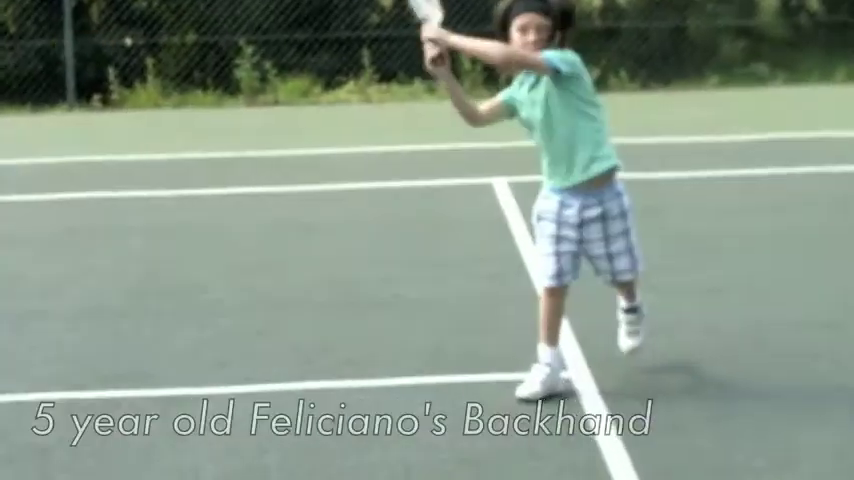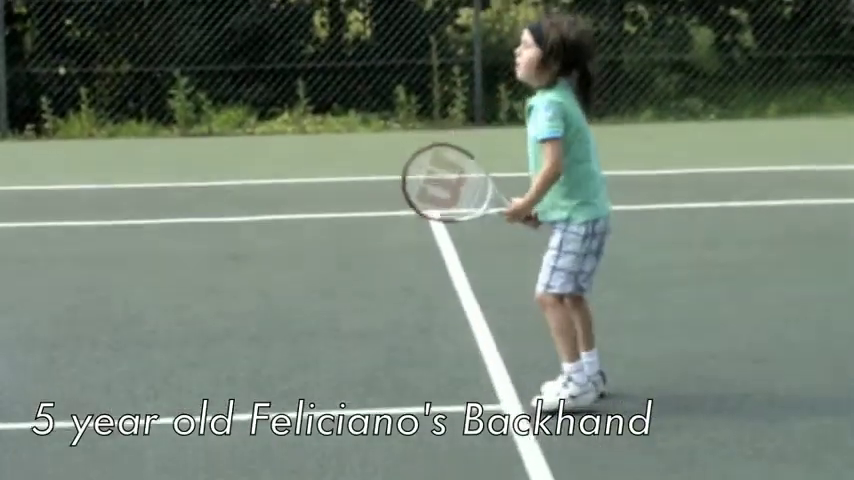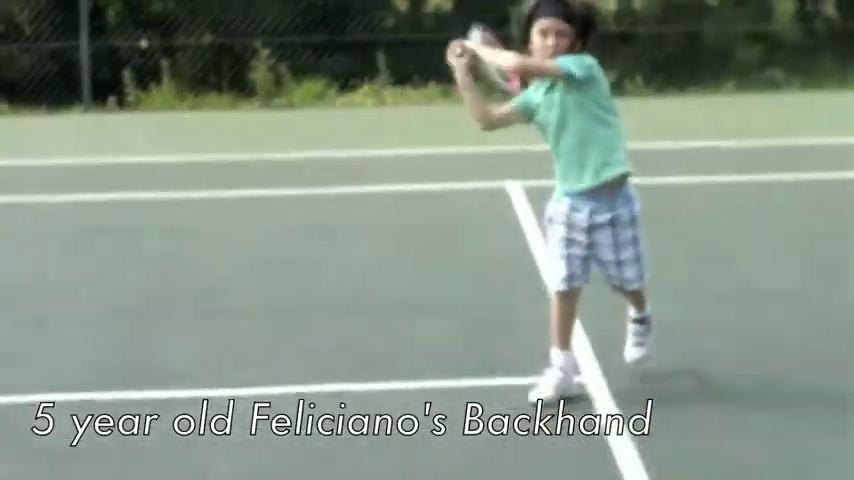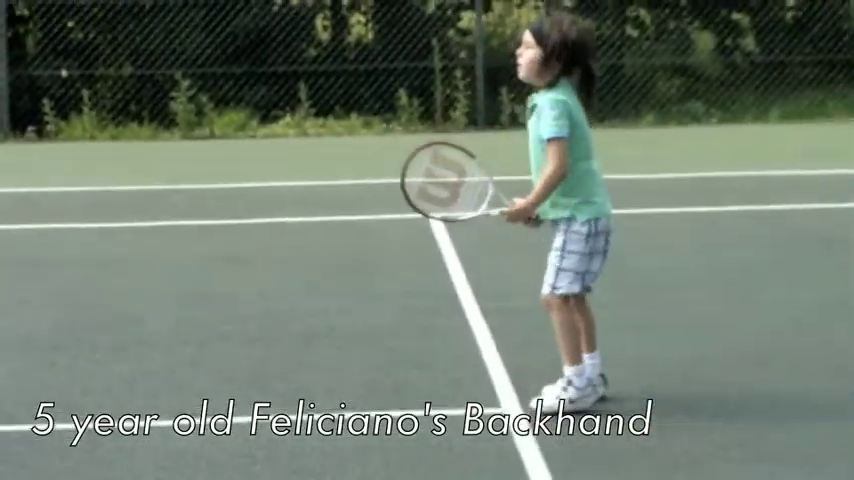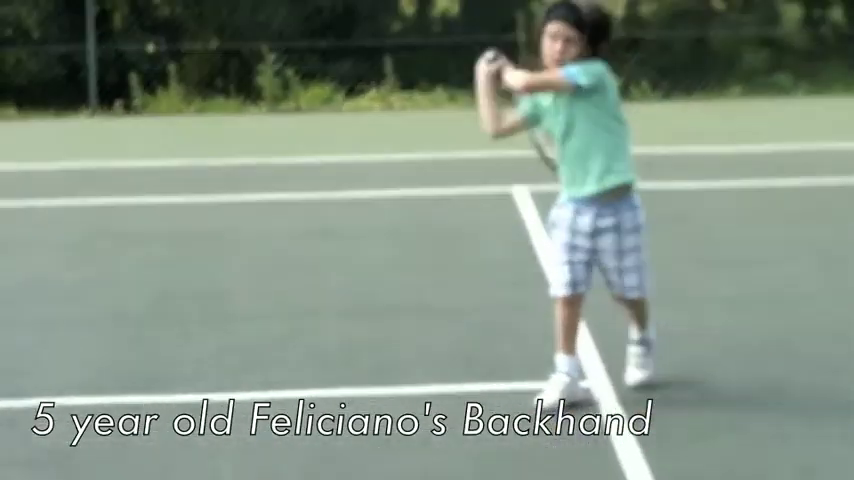
dt=1s
person 1, frame 1
left shoulder: (566, 62)
right shoulder: (520, 90)
left elbow: (506, 56)
right elbow: (477, 116)
left wrist: (449, 37)
right wrist: (443, 73)
left hip: (601, 195)
right hip: (558, 200)
left knee: (620, 274)
right knee: (552, 286)
left ankle: (630, 307)
right ankle: (549, 367)
person 1, frame 2
left shoulder: (549, 105)
right shoulder: (555, 98)
left elbow: (553, 167)
left wrist: (527, 203)
right wrist: (534, 205)
left hip: (576, 217)
right hip: (579, 214)
left knee: (550, 296)
right knee: (570, 295)
left ankle: (577, 382)
right ankle: (588, 372)
person 1, frame 3
left shoulder: (585, 67)
right shoulder: (536, 93)
left elbow: (516, 65)
right elbow: (486, 119)
left wrist: (480, 48)
right wrist: (463, 71)
left hip: (610, 198)
right hip: (568, 202)
left knee: (626, 282)
right knee: (563, 288)
left ankle: (639, 318)
right ankle: (561, 371)
person 1, frame 4
left shoulder: (553, 104)
right shoulder: (555, 98)
left elbow: (557, 166)
left wrist: (529, 204)
right wrist: (536, 204)
left hip: (578, 217)
right hip: (577, 214)
left knee: (558, 297)
right knee: (571, 297)
left ankle: (577, 384)
right ankle: (589, 373)
person 1, frame 5
left shoulder: (595, 73)
right shoulder: (544, 101)
left elbow: (527, 82)
right elbow: (495, 128)
left wrist: (506, 70)
right wrist: (485, 78)
left hip: (615, 206)
right hip: (573, 208)
left knee: (628, 292)
right knee: (566, 294)
left ankle: (641, 338)
right ankle: (568, 376)
